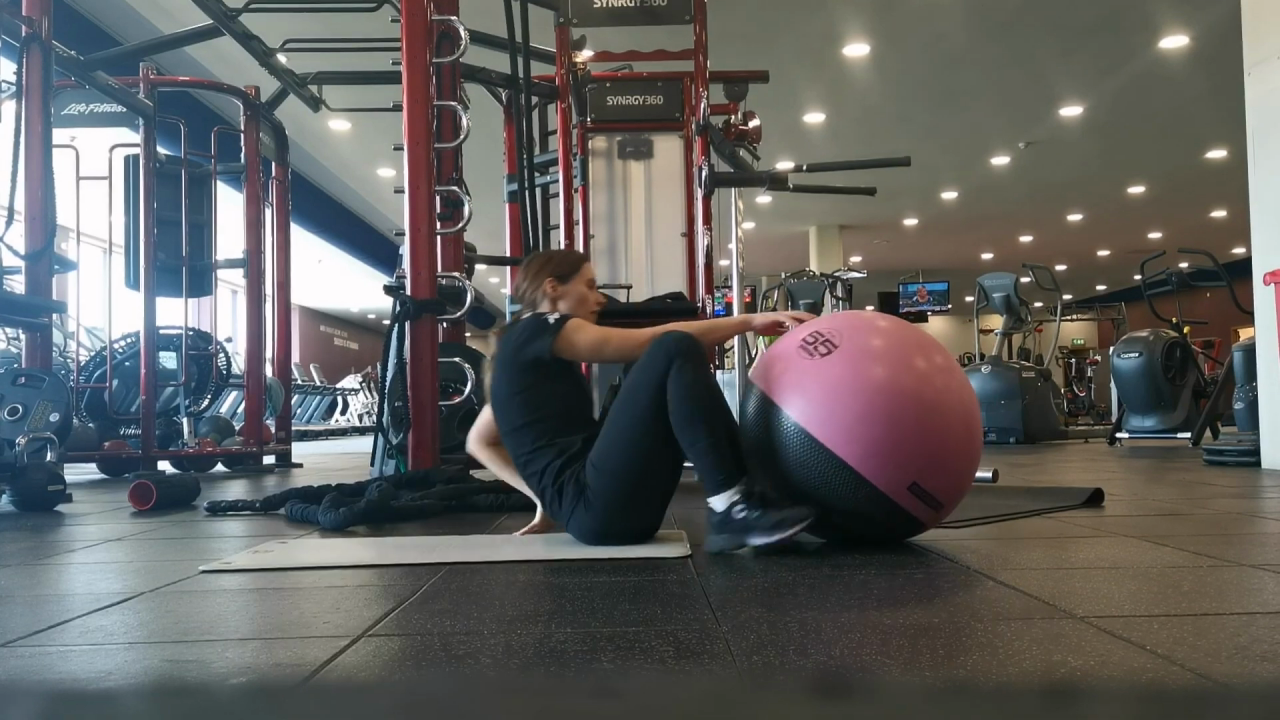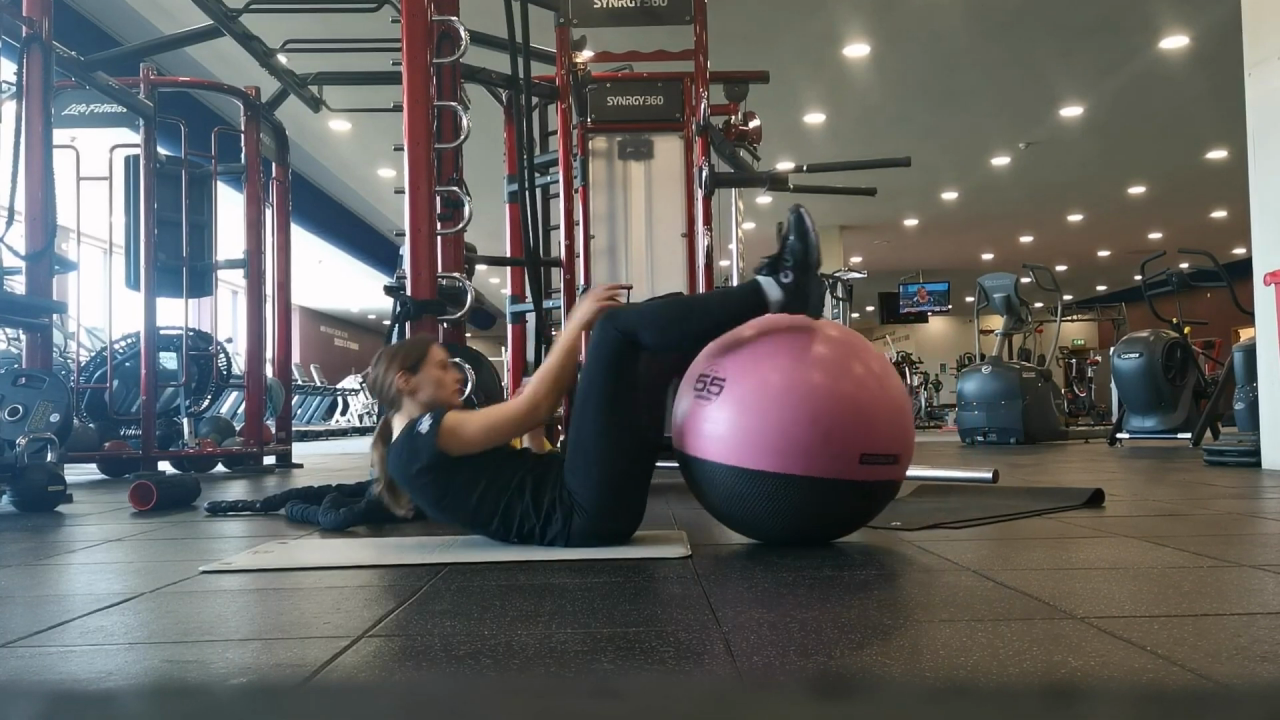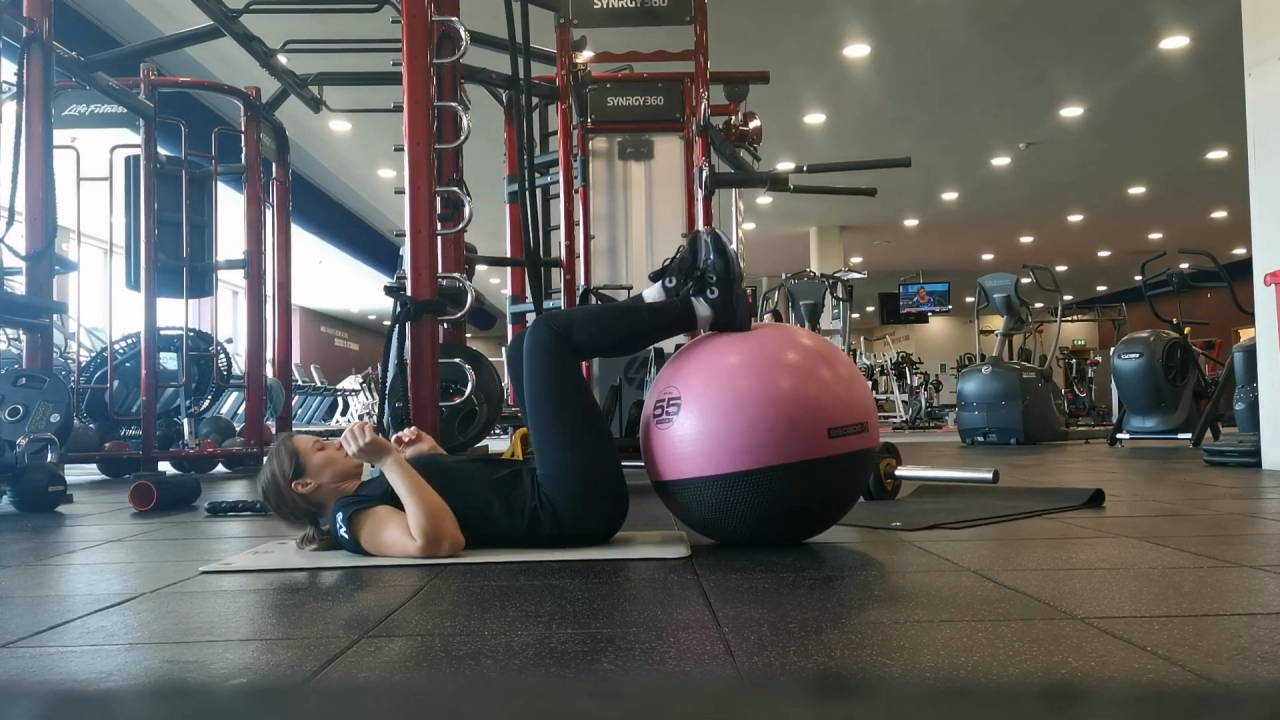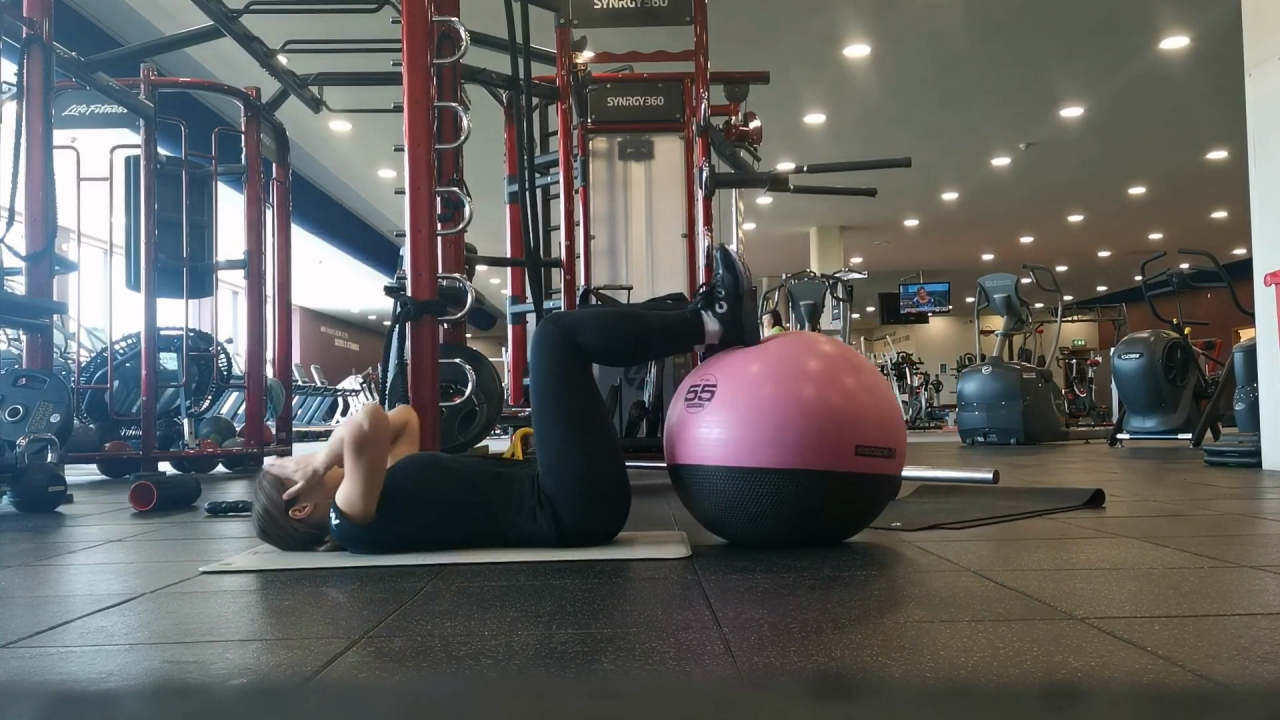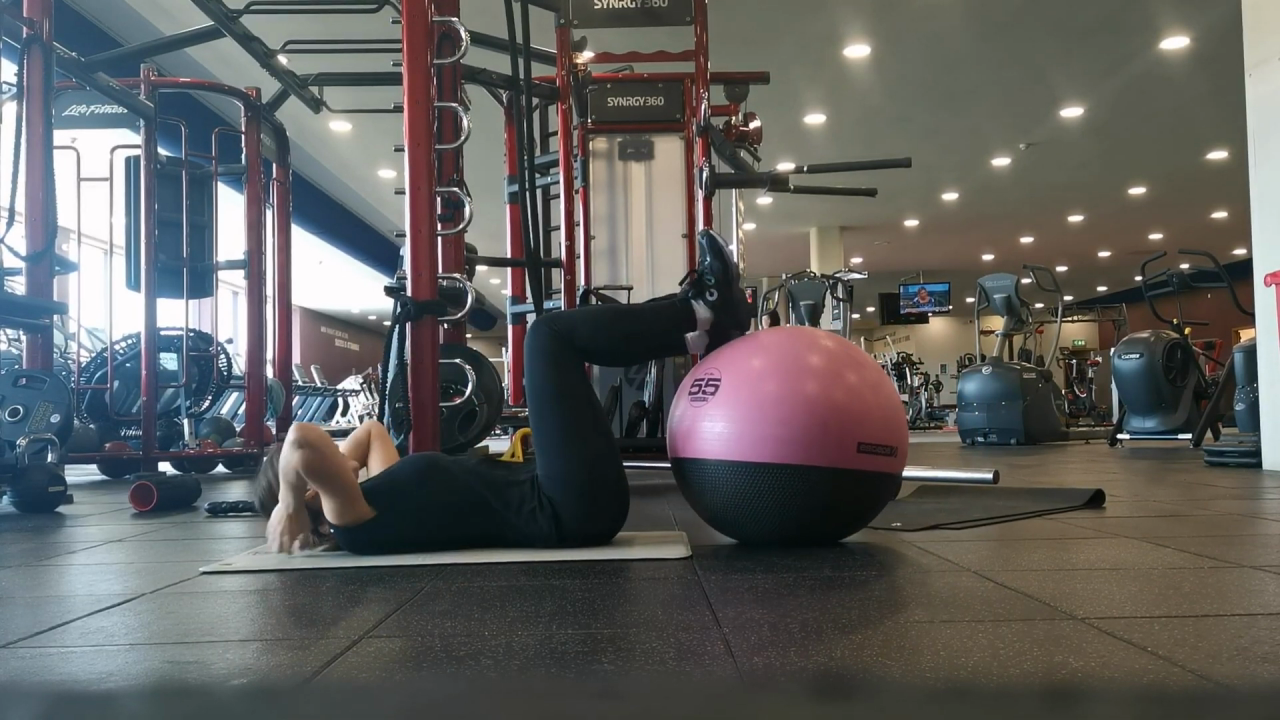
dt=0.5s
person 1, frame 1
left shoulder: (522, 359)
right shoulder: (539, 329)
left elbow: (480, 441)
right elbow: (651, 342)
left wrist: (542, 496)
right wrist: (746, 322)
left hip: (595, 507)
right hip: (599, 509)
right knee: (679, 353)
right ankle: (729, 508)
person 1, frame 2
left shoulder: (418, 449)
right shoulder: (425, 436)
right elbow: (531, 407)
right wrist: (578, 323)
left hip: (577, 513)
right hip: (587, 514)
left knee: (662, 348)
right knee: (619, 327)
right ankle: (776, 292)
person 1, frame 3
left shoulder: (372, 496)
right shoulder: (355, 520)
right elbow: (440, 543)
left wrist: (430, 452)
right wrist: (386, 462)
left hip: (557, 498)
right hip: (576, 508)
left knee: (528, 348)
right knee: (547, 333)
left ankle: (664, 294)
right ankle: (705, 309)
person 1, frame 4
left shoulder: (378, 496)
right shoulder: (355, 519)
left elbow: (403, 416)
right elbow: (370, 419)
left wrist: (329, 452)
right wrist: (322, 456)
left hip: (559, 499)
right hip: (573, 510)
left knee: (564, 339)
right knee: (556, 333)
left ankle: (705, 328)
right ankle: (713, 325)
person 1, frame 5
left shoulder: (375, 498)
right shoulder: (353, 522)
left elbow: (371, 428)
right elbow: (302, 438)
left wrist: (332, 464)
right wrist: (290, 502)
left hip: (566, 506)
right hip: (573, 511)
left knee: (560, 340)
right knee: (549, 333)
left ankle: (700, 334)
right ankle: (701, 312)
